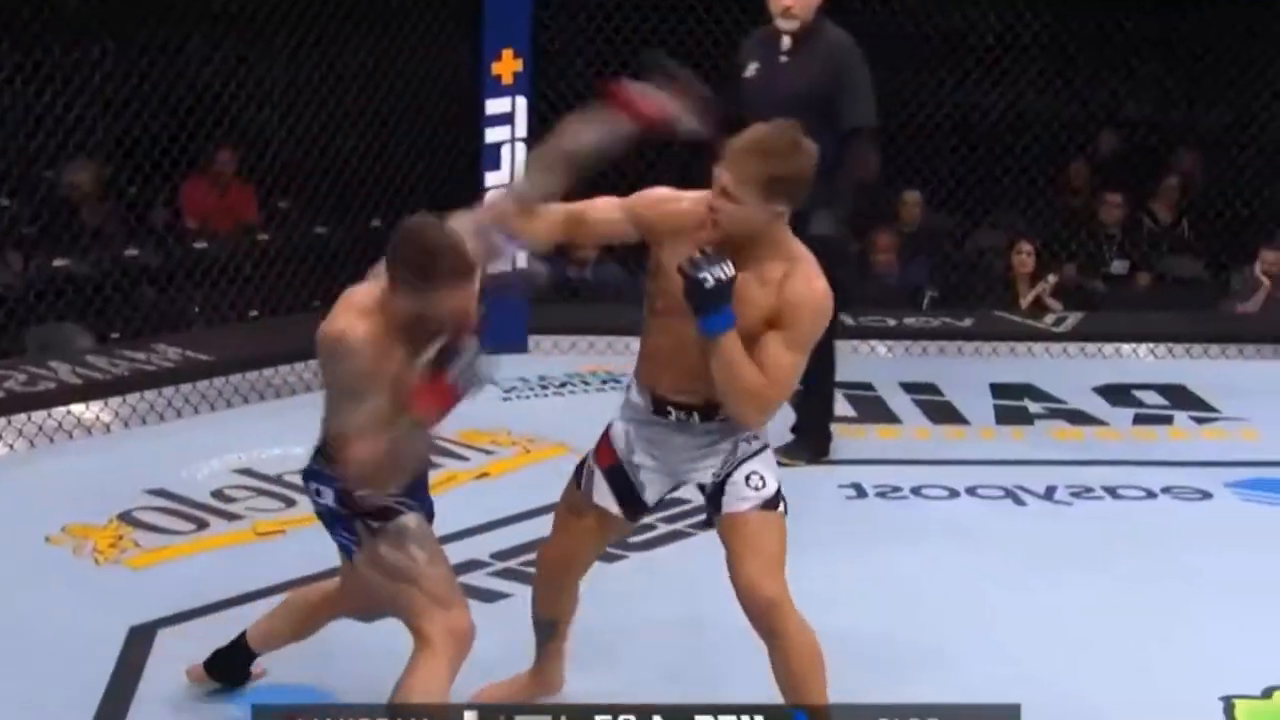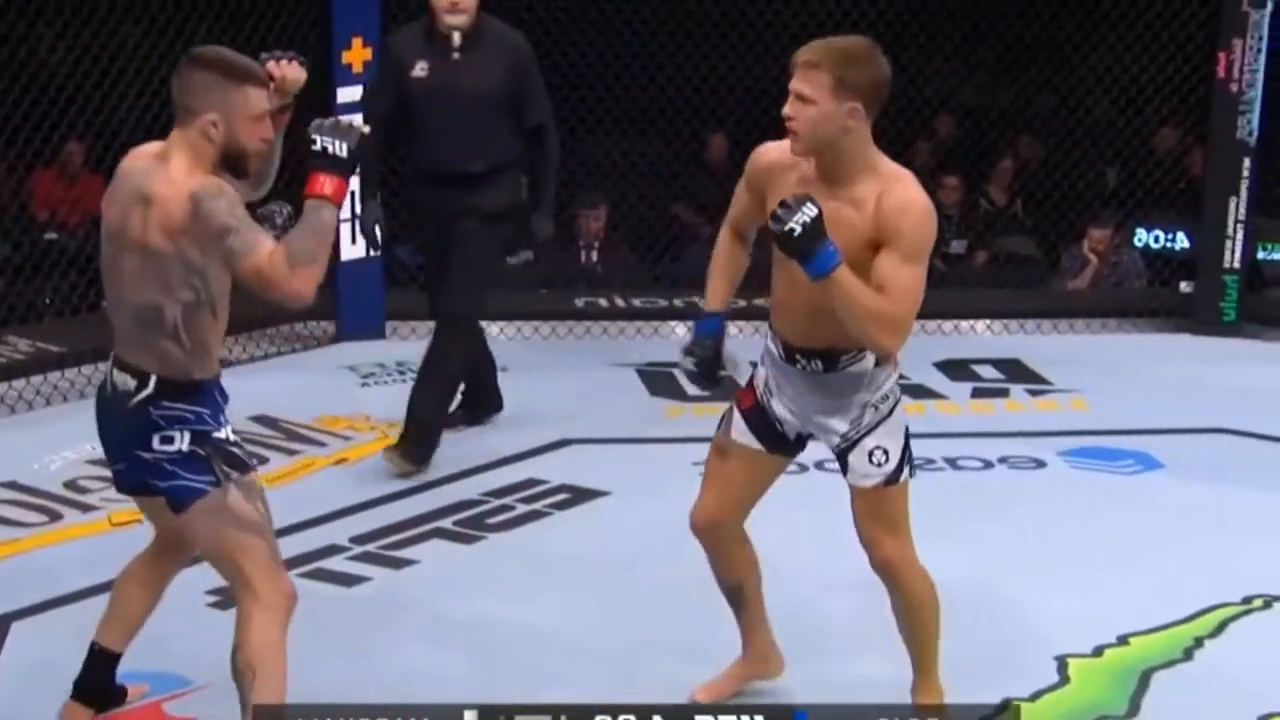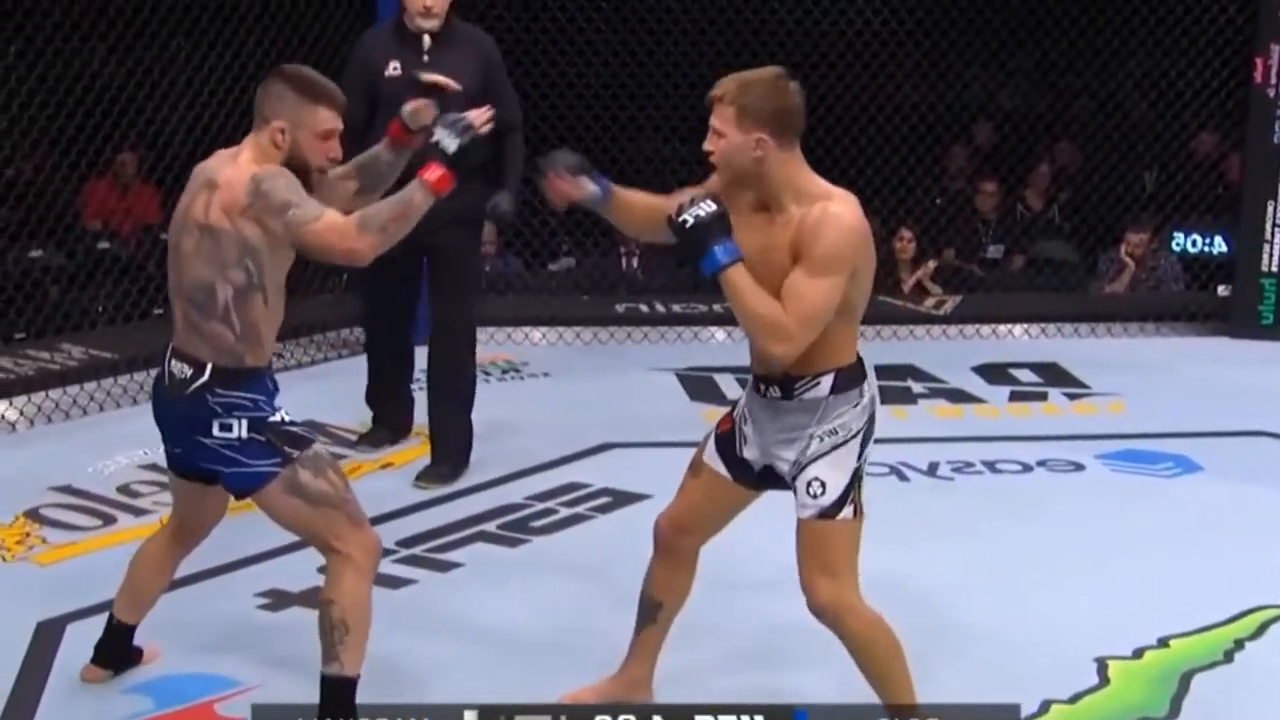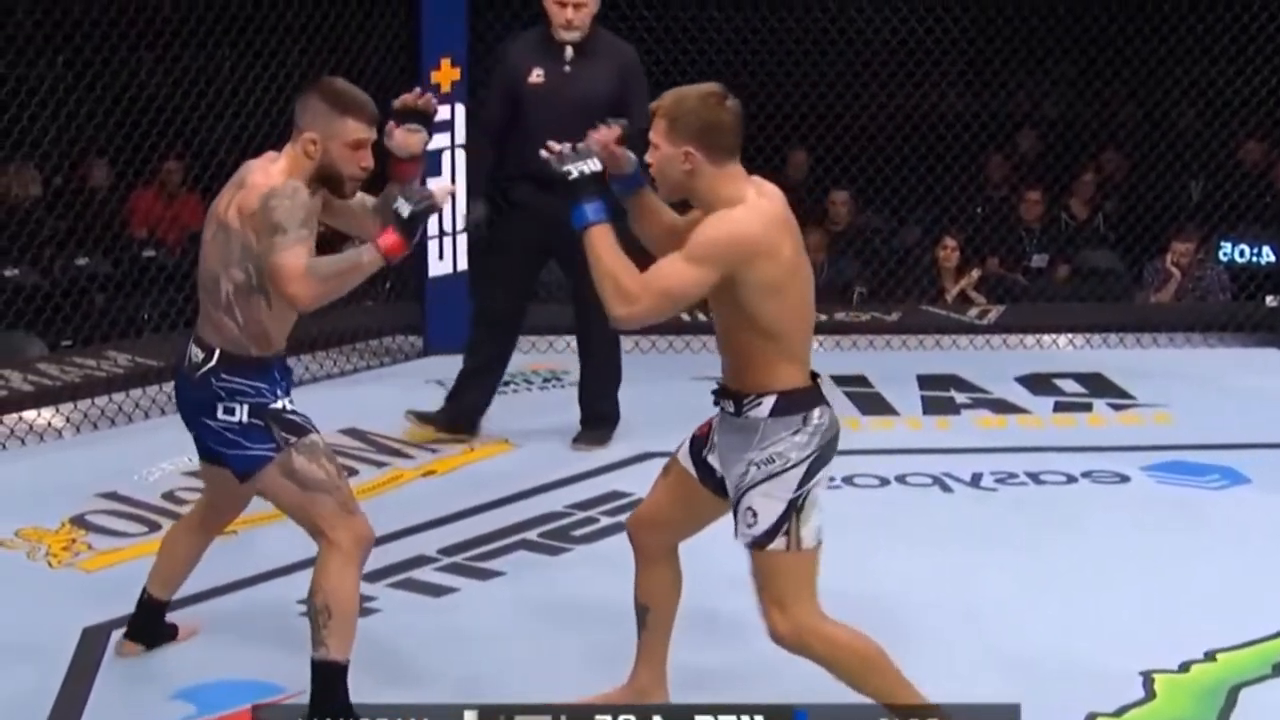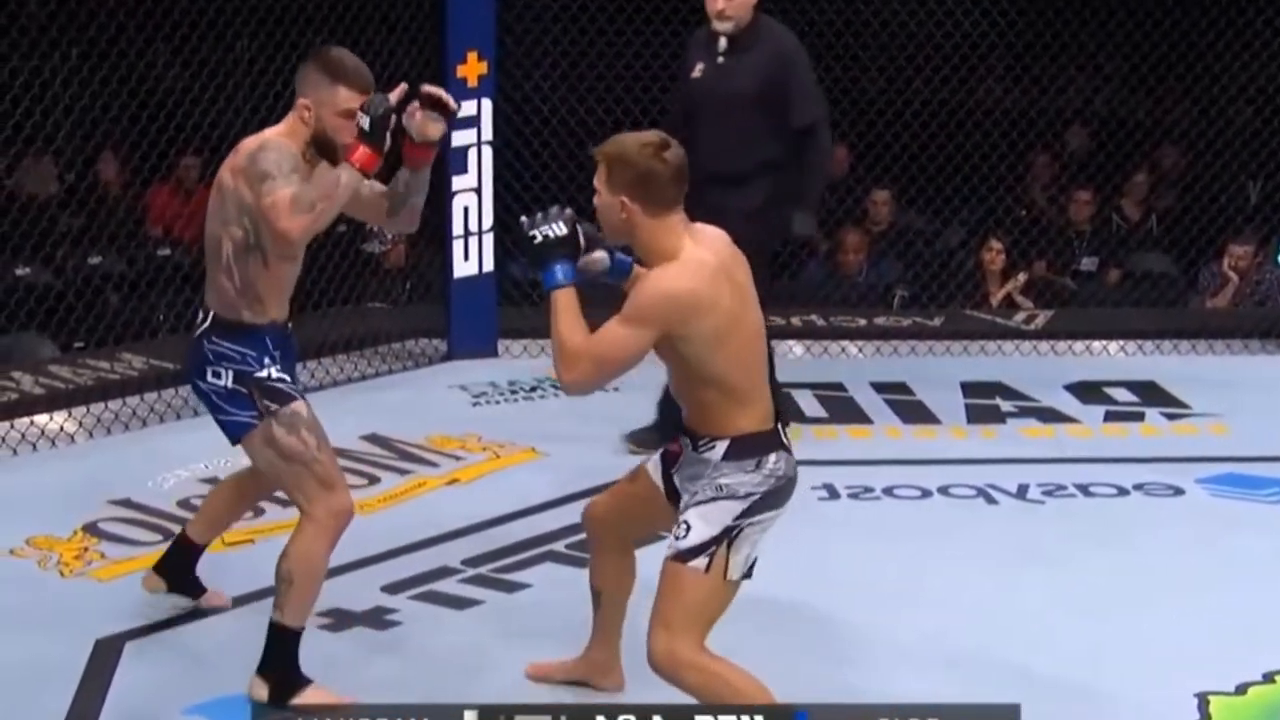
dt=0.7s
person 1, frame 1
left shoulder: (447, 244)
right shoulder: (349, 339)
left elbow: (535, 185)
right elbow: (366, 474)
left wrist: (628, 114)
right wrist: (430, 399)
left hip: (398, 467)
right hip: (357, 485)
left knee: (364, 596)
right knee: (446, 630)
left ankle: (227, 661)
person 1, frame 2
left shoulder: (142, 165)
right shoulder: (194, 197)
left elbow: (247, 182)
right elbow: (294, 284)
left wrist: (274, 107)
right wrist: (329, 178)
left hip: (129, 400)
right hip: (177, 417)
left knee: (177, 543)
right knee: (267, 593)
person 1, frame 3
left shoulder: (224, 169)
right shoulder: (259, 186)
left elbow: (349, 188)
right elbow: (354, 243)
left wrist: (406, 134)
right wrist: (438, 173)
left hip: (184, 389)
right hip: (230, 401)
left knee: (188, 525)
right knee: (355, 548)
left ankle: (110, 651)
person 1, frame 4
left shoulder: (296, 183)
right shoulder: (278, 193)
left elbow: (377, 219)
right elbow: (305, 289)
left wrist: (405, 164)
right wrist: (392, 235)
left hip: (213, 379)
right hip: (242, 390)
left knee: (220, 505)
right knee: (347, 534)
left ankle: (144, 628)
person 1, frame 5
left shoulder: (315, 157)
right shoulder: (269, 154)
left elbow: (397, 217)
right elbow: (294, 225)
left wrist: (421, 145)
right wrist: (362, 154)
left hip: (250, 346)
right hip: (240, 355)
left knee: (267, 473)
right knee: (330, 506)
left ankle: (173, 567)
right ankle: (278, 674)
person 2, frame 1
left shoulder: (804, 291)
right shoulder: (671, 211)
left elbow: (754, 409)
right elbow: (567, 223)
left wrist: (717, 318)
left hip: (730, 440)
right hip: (645, 422)
left knee: (768, 600)
right knee: (557, 563)
right ankle: (544, 675)
person 2, frame 2
left shoulder: (904, 204)
right shoulder: (771, 165)
left elbow: (888, 333)
right elbow: (735, 230)
left wrist: (818, 259)
right wrist: (711, 318)
left hip: (857, 386)
right hip: (777, 370)
left knee: (889, 555)
right knee: (712, 520)
left ankle: (928, 686)
right ankle: (758, 650)
person 2, frame 3
left shoulder: (836, 222)
right shoulder: (738, 189)
left elbow: (783, 339)
right elbow: (658, 218)
left wrist: (720, 253)
right wrist: (594, 192)
left hip: (827, 413)
right hip: (761, 404)
left knee: (830, 596)
right knee: (674, 532)
left ankle: (911, 713)
right ankle: (633, 680)
person 2, frame 4
left shoulder: (739, 228)
right shoulder: (744, 193)
left elbow: (632, 305)
right elbow: (678, 245)
left wrist: (588, 203)
right wrist: (624, 180)
left hip: (782, 427)
right hip: (742, 416)
left knee: (793, 622)
right knee: (650, 530)
person 2, frame 5
left shoulder: (675, 286)
right shoulder: (705, 240)
left elbow: (576, 372)
left wrist: (559, 270)
right wrist: (613, 265)
left hip: (742, 471)
right hip: (706, 448)
left knee: (673, 650)
right knee: (603, 519)
right ankle: (602, 661)
person 3, frame 1
left shoulder: (838, 51)
right shoulder: (754, 48)
left elbow: (858, 140)
left wrist: (835, 209)
left hip: (812, 208)
left ankle: (813, 434)
person 3, frame 2
left shoulder: (509, 48)
right shoulder: (405, 48)
left elbow: (539, 131)
right elbow: (379, 125)
left wrist: (543, 205)
right wrist: (371, 196)
left hip: (490, 202)
right hip: (431, 198)
left knee: (457, 314)
right knee: (450, 311)
left ankle: (418, 437)
right ankle: (482, 396)
person 3, frame 3
left shoulder: (477, 48)
right shoulder: (373, 48)
left elbow: (509, 125)
right elbow: (350, 129)
left wrist: (506, 188)
left hip: (458, 205)
left knee: (452, 326)
right knee: (385, 319)
left ankle: (451, 448)
right ankle: (390, 417)
person 3, frame 4
left shoulder: (620, 58)
right shoulder: (520, 53)
right elbow: (494, 129)
right wrist: (482, 197)
right hip: (527, 202)
left knee: (595, 316)
right knee: (496, 306)
left ankle: (600, 417)
right ankle: (460, 414)
person 3, frame 5
left shoulder: (780, 48)
right shoulder: (699, 47)
left elbow: (813, 133)
right elbow: (678, 126)
left wrist: (804, 207)
left hip: (758, 201)
right hip: (710, 197)
left ankle: (676, 420)
